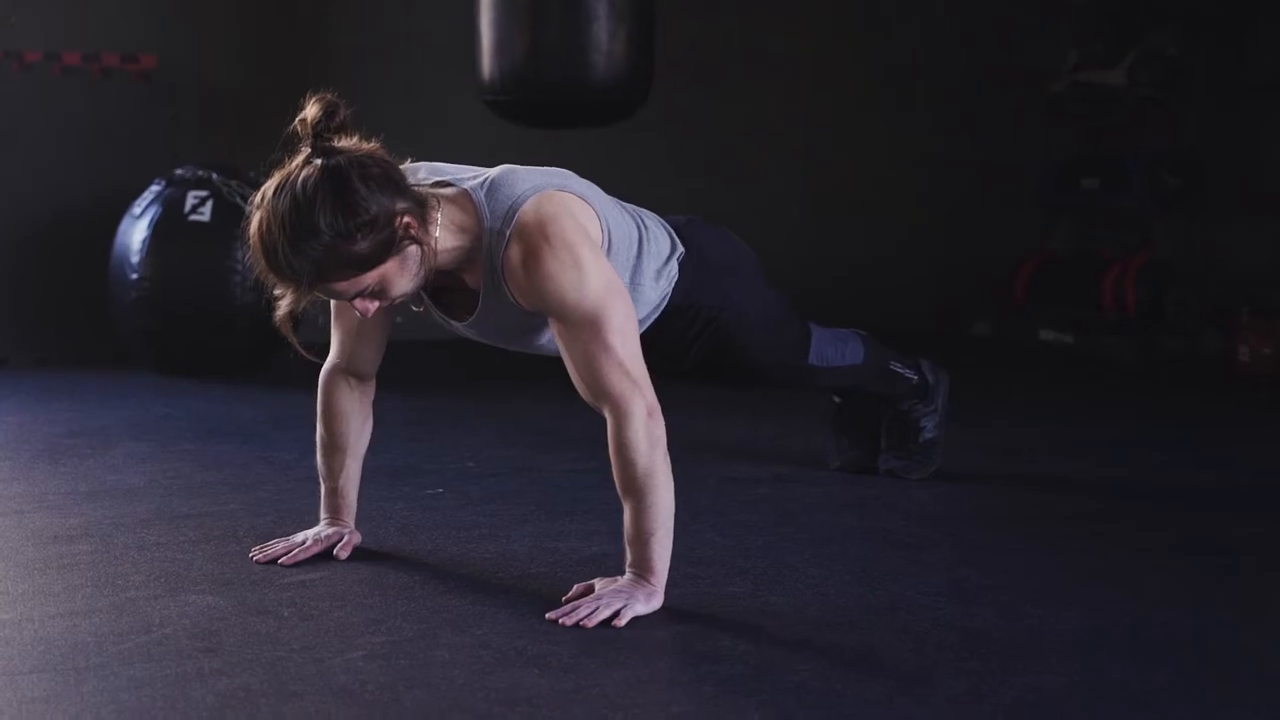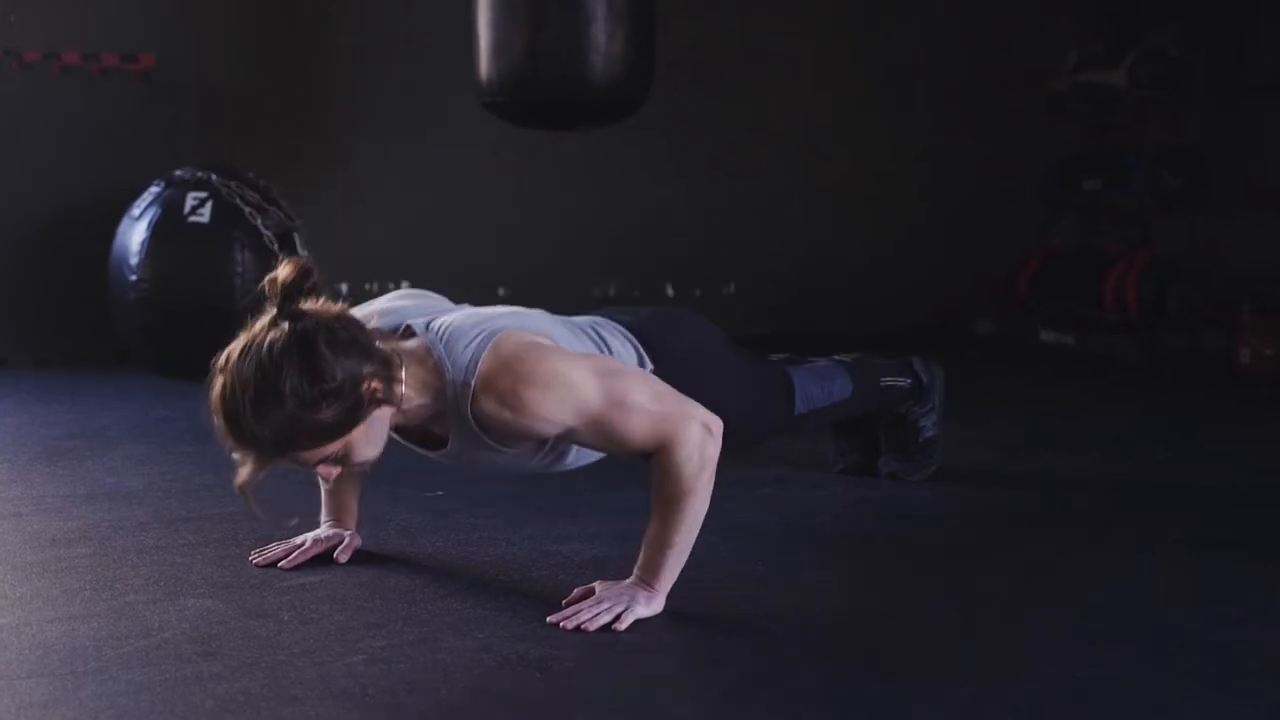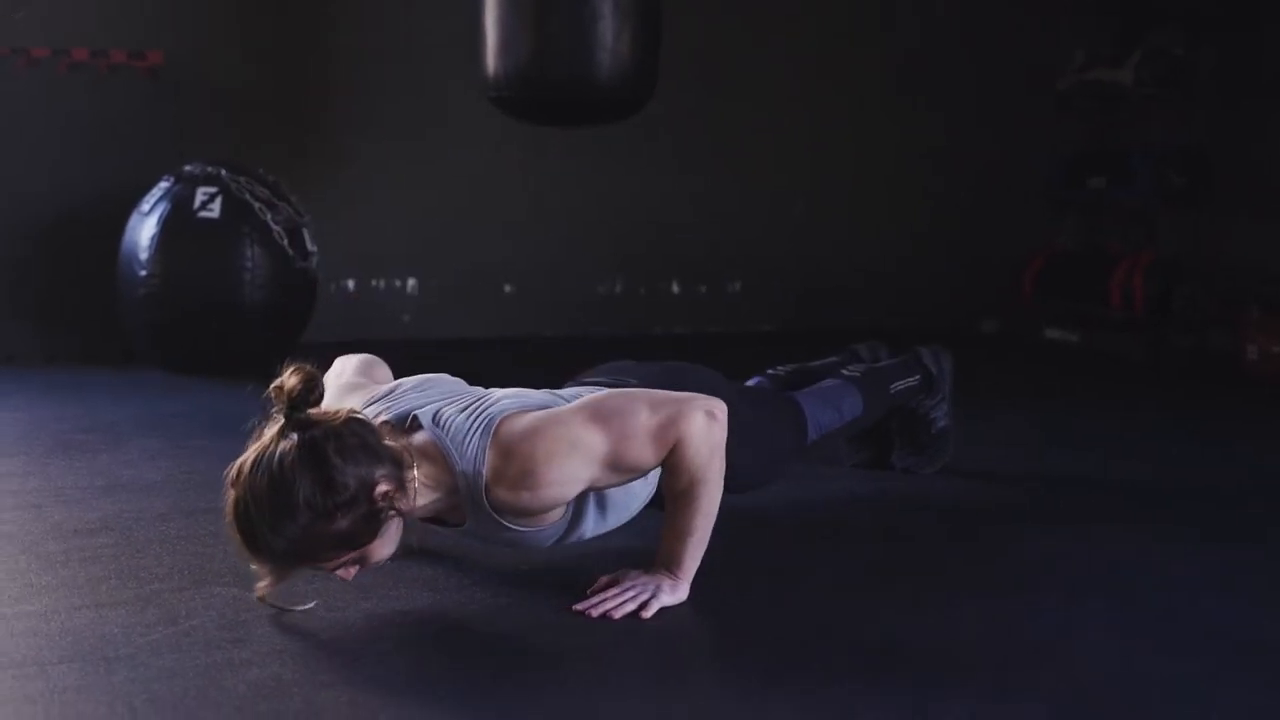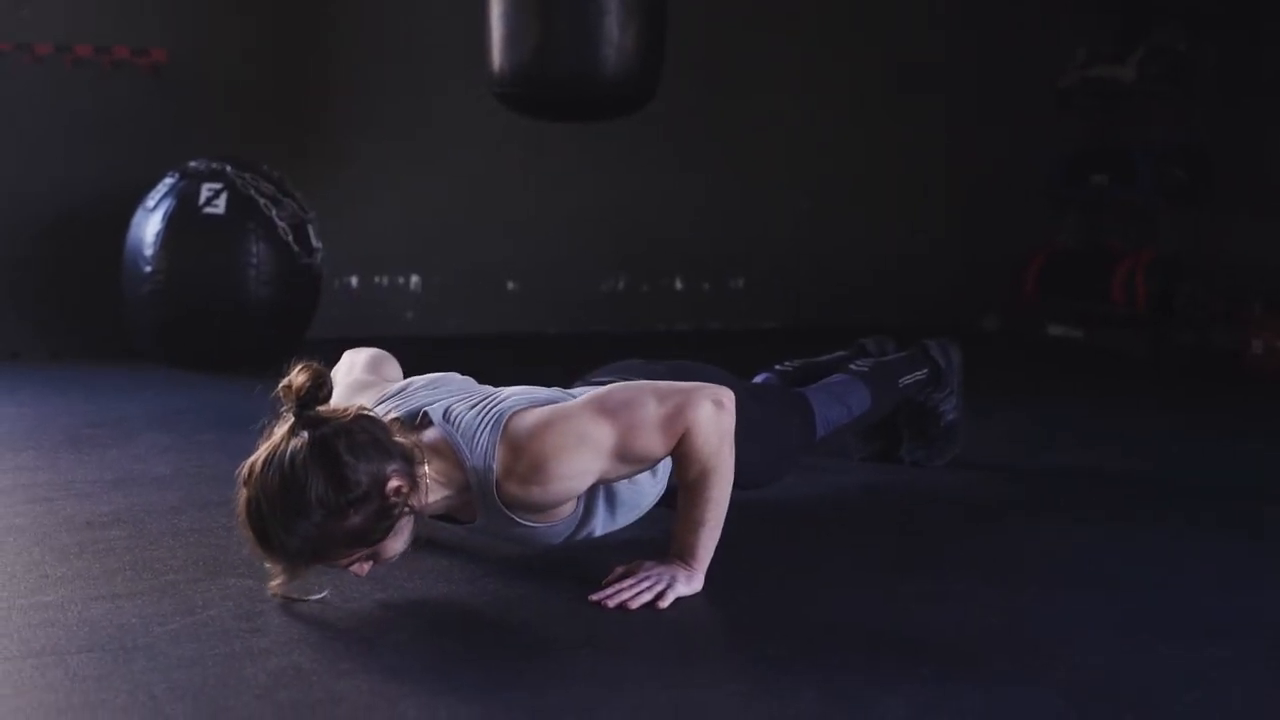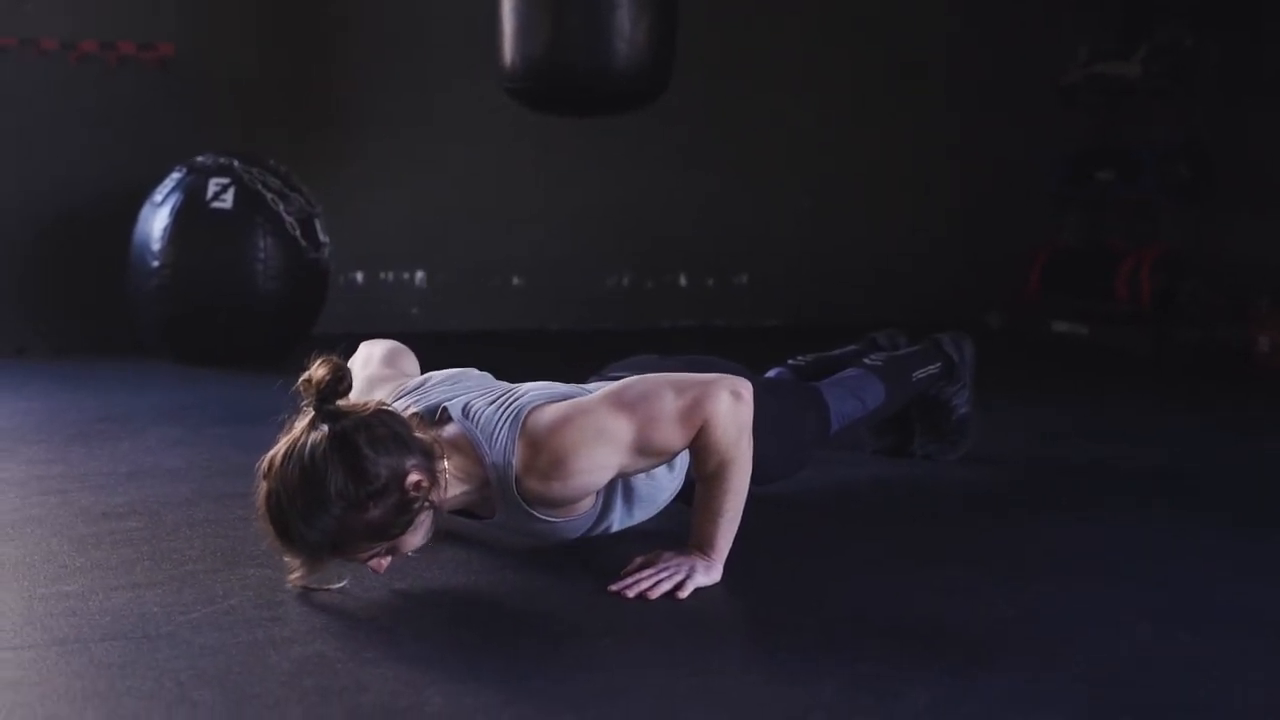
dt=1s
person 1, frame 1
left shoulder: (539, 242)
right shoulder: (376, 228)
left elbow: (632, 410)
right elbow: (348, 374)
left wrist: (647, 580)
right wrist: (337, 517)
left hip: (690, 283)
right hip: (626, 306)
left knee: (800, 357)
right knee: (796, 365)
left ankle: (912, 386)
right ankle: (862, 413)
person 1, frame 2
left shoulder: (506, 381)
right shoulder: (350, 350)
left elbow: (695, 433)
left wrist: (649, 587)
right wrist: (339, 522)
left hip: (662, 367)
right hip: (597, 349)
left knee: (784, 399)
left ankle: (906, 386)
right ankle: (838, 368)
person 1, frame 3
left shoulder: (516, 471)
right shoulder: (352, 418)
left elbow: (699, 421)
left wrist: (674, 575)
right wrist: (352, 526)
left hip: (676, 414)
right hip: (601, 398)
left knee: (794, 422)
right knee: (770, 400)
left ankle: (914, 378)
right ankle: (851, 363)
person 1, frame 4
left shoulder: (530, 466)
right shoulder: (362, 419)
left elbow: (707, 407)
right elbow: (367, 356)
left wrist: (689, 565)
right wrist: (366, 517)
left hip: (687, 418)
right hip: (610, 399)
left knee: (804, 415)
right knee: (776, 392)
left ankle: (919, 372)
right ankle: (861, 359)
person 1, frame 5
left shoulder: (548, 462)
right shoulder: (380, 416)
left elbow: (726, 399)
right elbow: (382, 349)
left wrist: (707, 557)
right wrist: (393, 521)
left hip: (703, 420)
right hip: (626, 394)
left knee: (821, 411)
right knee: (786, 385)
left ankle: (934, 364)
right ankle: (872, 351)
